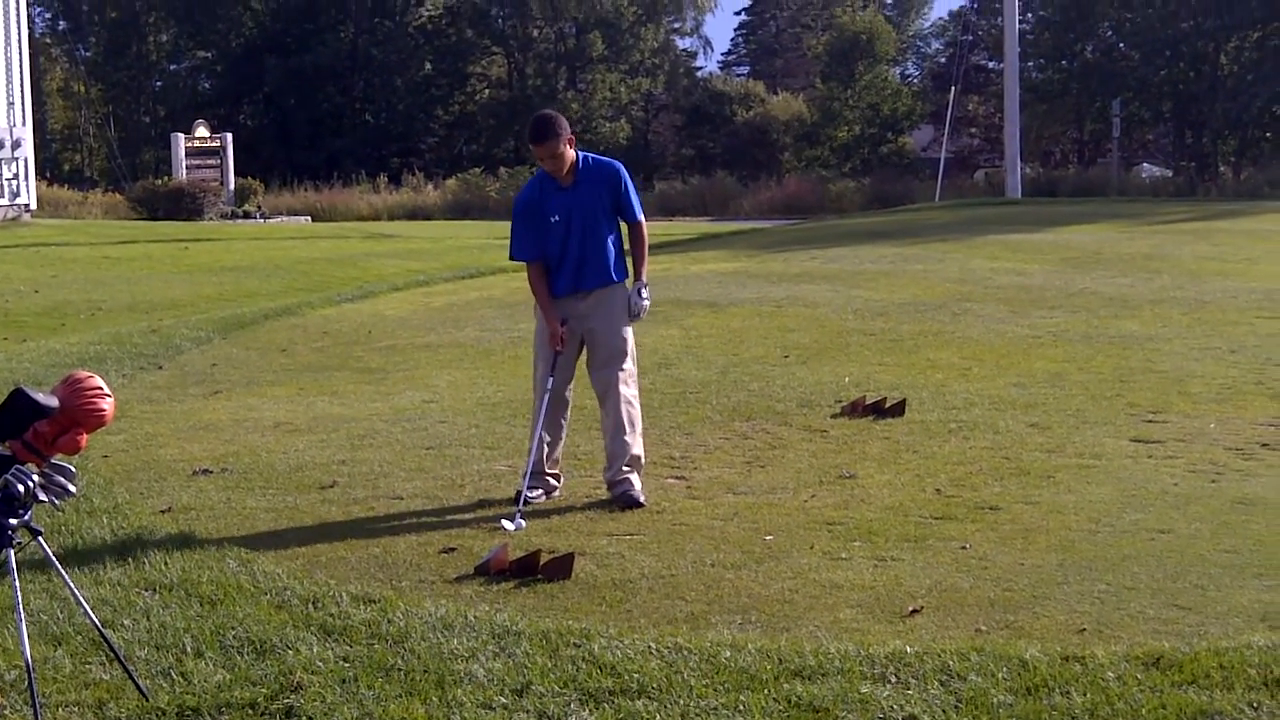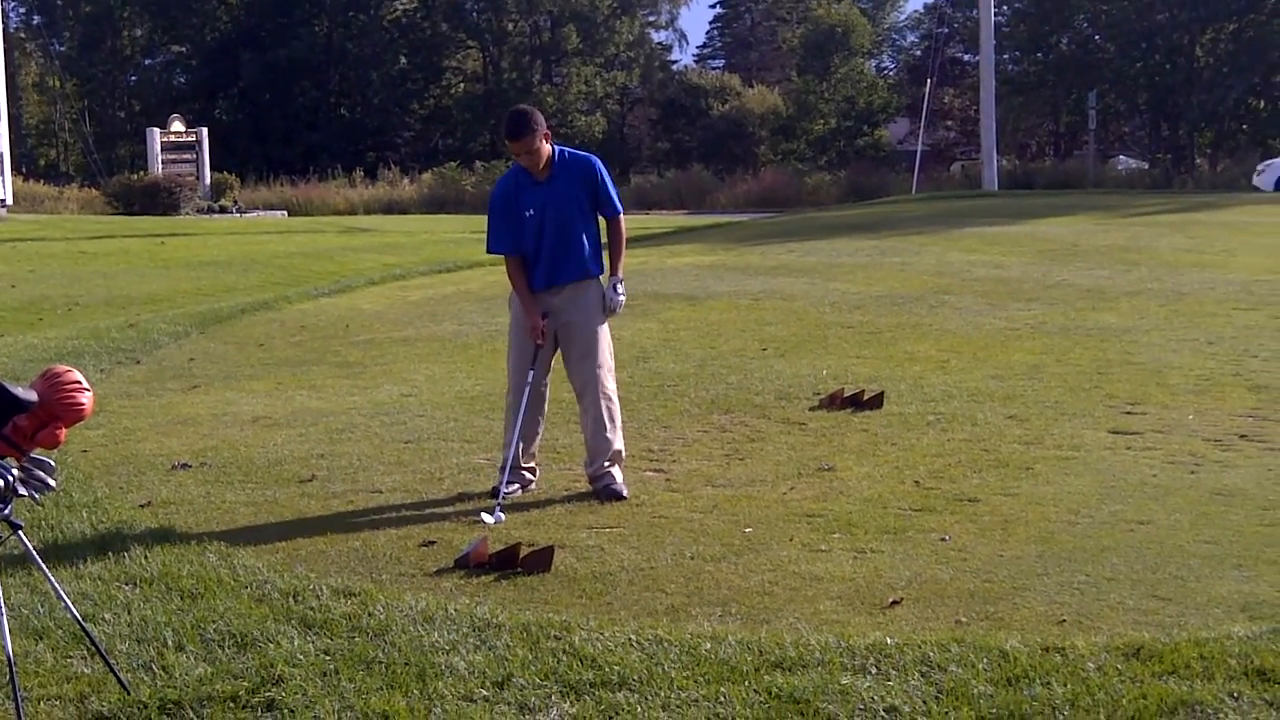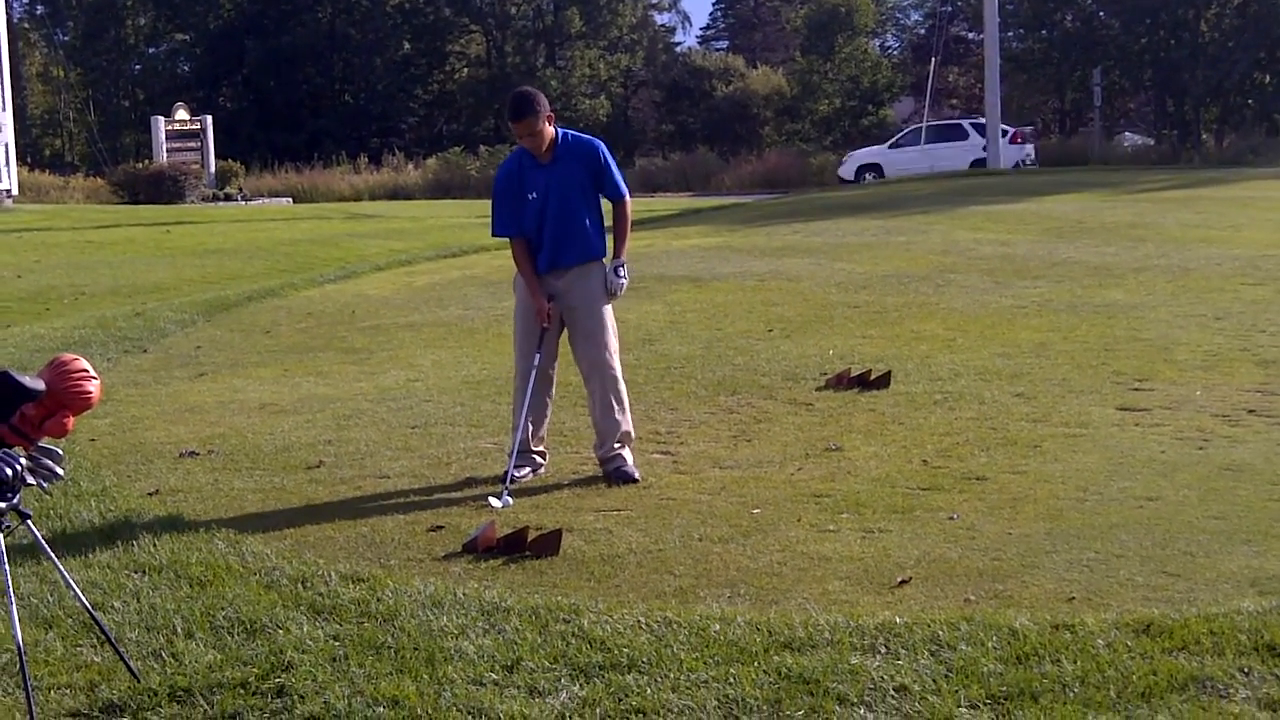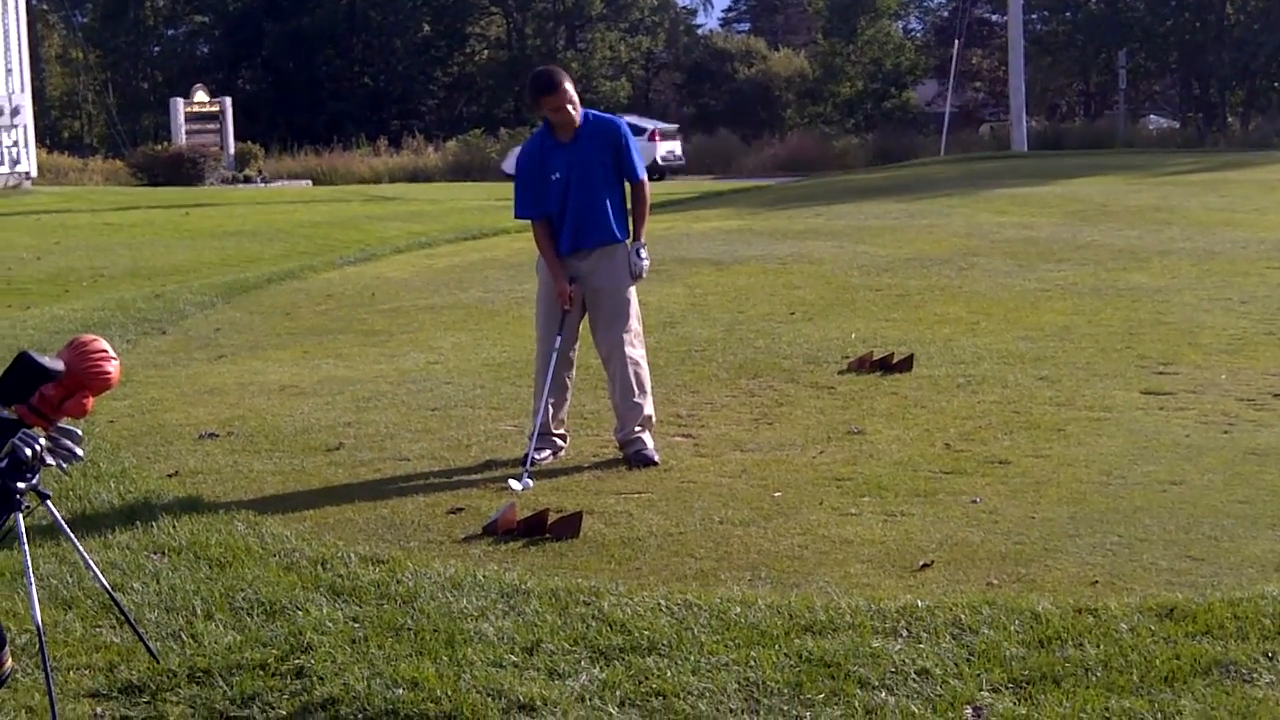
dt=0.5s
person 1, frame 1
left shoulder: (610, 174)
right shoulder: (530, 197)
left elbow: (636, 224)
right elbow: (534, 264)
left wrist: (640, 282)
right wrist: (549, 316)
left hip: (608, 295)
right hip: (557, 302)
left knee: (618, 387)
right knee: (550, 390)
left ankle: (624, 476)
right ankle: (543, 475)
person 1, frame 2
left shoulder: (587, 169)
right shoulder: (506, 190)
left elbow: (615, 221)
right elbow: (511, 256)
left wrist: (616, 278)
right wrist: (531, 309)
left hip: (583, 289)
right hip: (531, 295)
left knee: (595, 382)
right knee: (523, 386)
left ankle: (605, 470)
right ankle: (519, 469)
person 1, frame 3
left shoulder: (590, 151)
right shoulder: (509, 173)
left elbow: (621, 202)
right elbow: (516, 239)
left wrist: (619, 262)
right wrist: (536, 292)
left hip: (586, 273)
right hip: (535, 279)
left knee: (602, 363)
right knee: (531, 370)
left ankle: (615, 452)
right ankle: (528, 453)
person 1, frame 4
left shoulder: (612, 131)
right shoulder: (532, 155)
left elbow: (640, 184)
right elbow: (538, 221)
left wrist: (639, 243)
right wrist: (558, 275)
left hip: (610, 254)
right hip: (558, 261)
left knee: (623, 347)
right knee: (553, 351)
left ankle: (636, 435)
right ankle: (548, 435)
